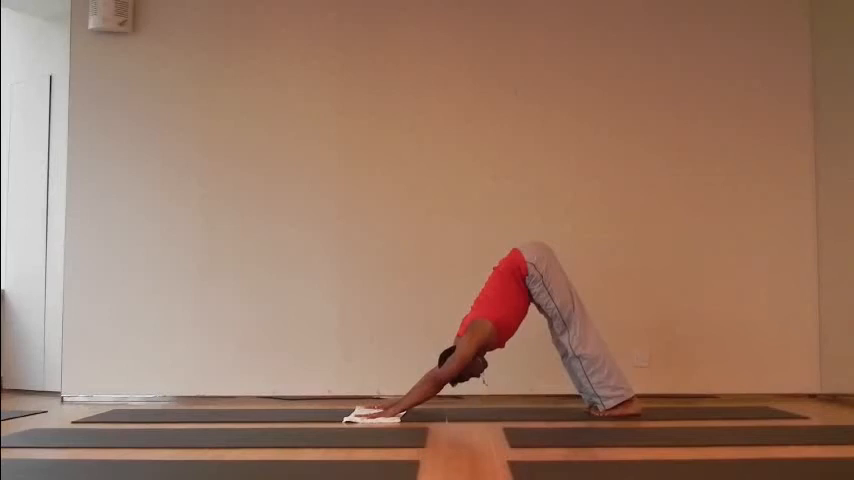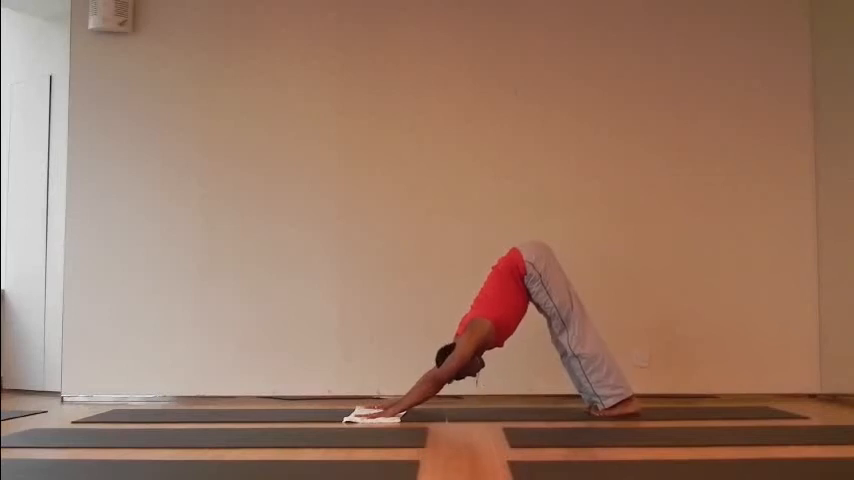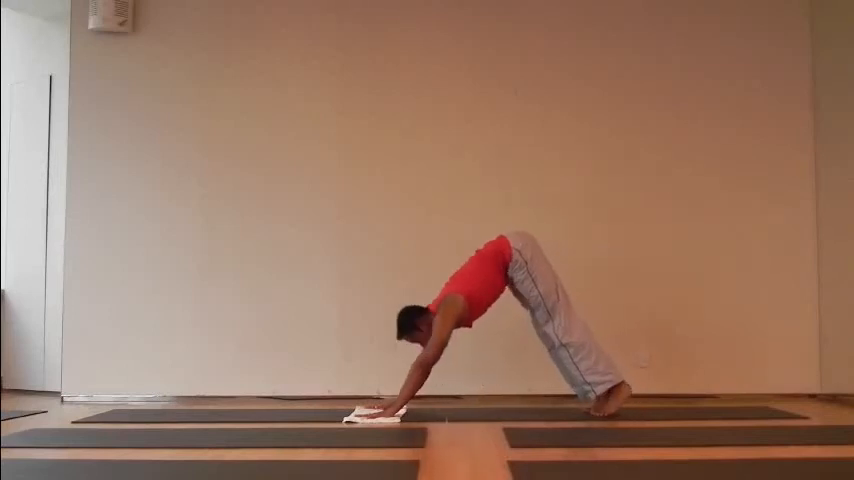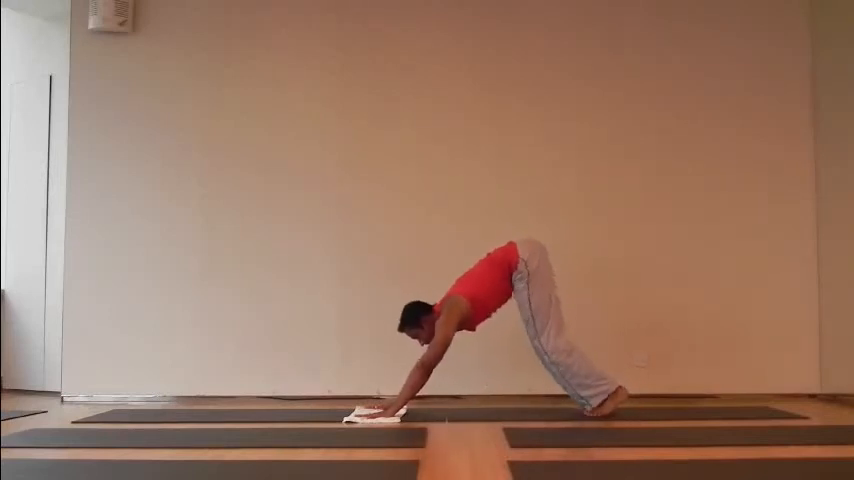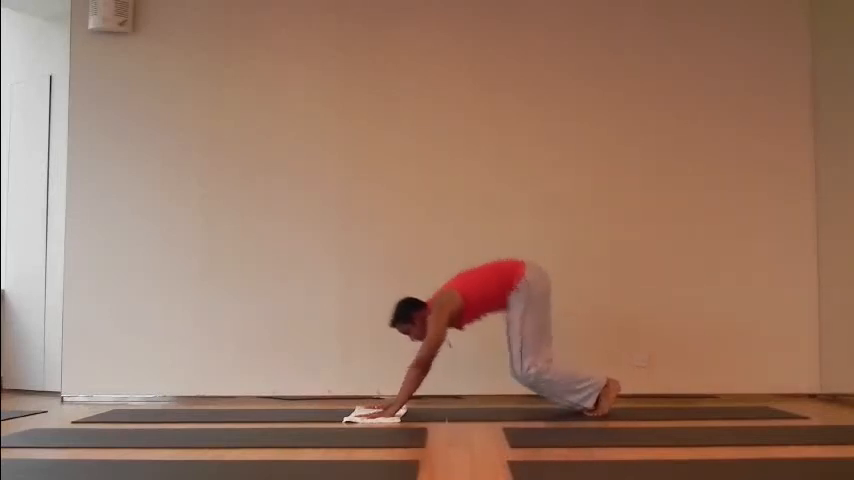
dt=0.7s
person 1, frame 1
left shoulder: (472, 341)
right shoulder: (469, 340)
left elbow: (437, 380)
right elbow: (436, 376)
left wrist: (396, 408)
right wrist: (399, 402)
left hip: (531, 264)
right hip: (527, 267)
left knee: (575, 336)
right knee: (568, 337)
left ankle: (620, 399)
right ankle: (607, 398)
person 1, frame 2
left shoulder: (471, 339)
right shoulder: (468, 339)
left elbow: (436, 379)
right elbow: (436, 376)
left wrist: (396, 408)
right wrist: (399, 401)
left hip: (530, 264)
right hip: (527, 265)
left knee: (574, 334)
right knee: (567, 337)
left ankle: (619, 398)
right ankle: (606, 398)
person 1, frame 3
left shoulder: (445, 313)
right shoulder: (439, 314)
left elbow: (424, 364)
right elbow: (423, 364)
left wrist: (396, 405)
right wrist: (398, 400)
left hip: (515, 253)
right hip: (511, 259)
left knee: (560, 325)
right knee: (550, 328)
left ankle: (612, 386)
right ankle: (600, 389)
person 1, frame 4
left shoulder: (449, 316)
right shoulder: (446, 317)
left elbow: (425, 366)
right elbow: (426, 365)
left wrist: (397, 405)
right wrist: (398, 400)
left hip: (523, 259)
right hip: (519, 260)
left knee: (547, 342)
right knee: (546, 341)
left ankle: (607, 392)
right ankle: (599, 394)
person 1, frame 5
left shoulder: (437, 313)
right shoulder: (436, 312)
left elbow: (421, 363)
right elbow: (421, 365)
left wrist: (395, 405)
right wrist: (399, 400)
left hip: (524, 281)
right hip: (521, 281)
left knee: (526, 370)
right knee: (529, 366)
left ankle: (600, 388)
right ankle: (596, 392)
